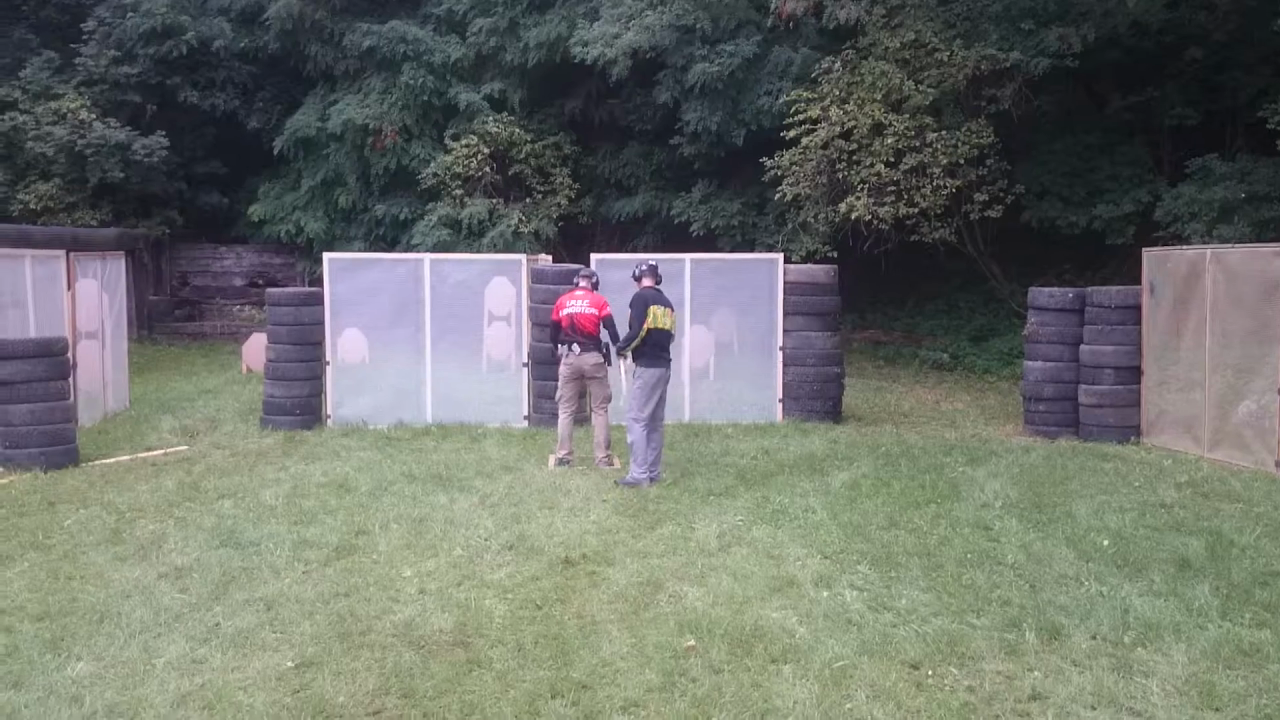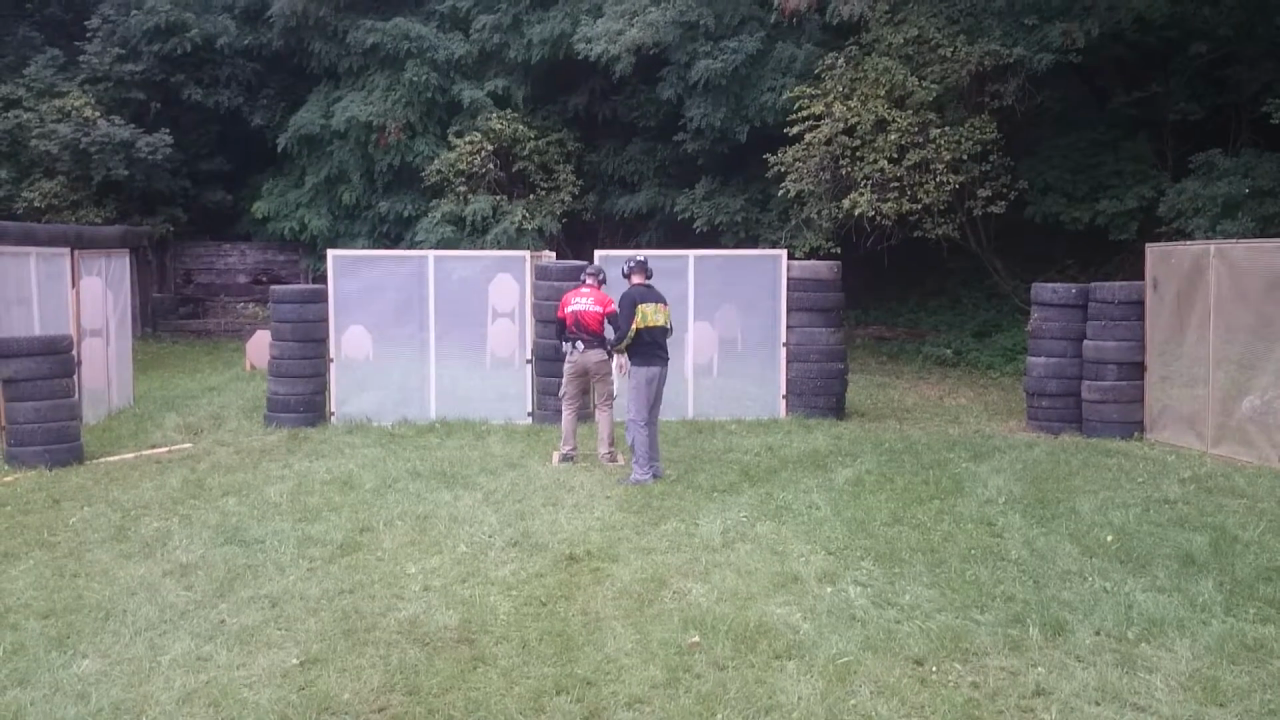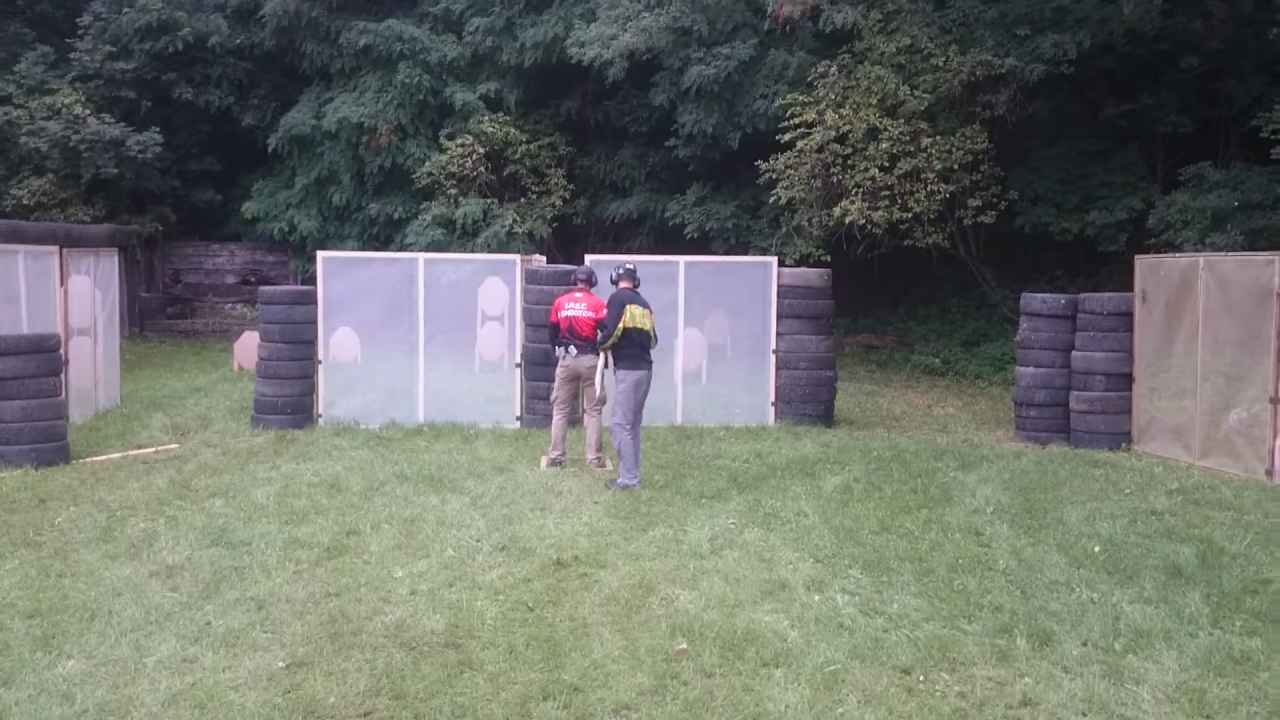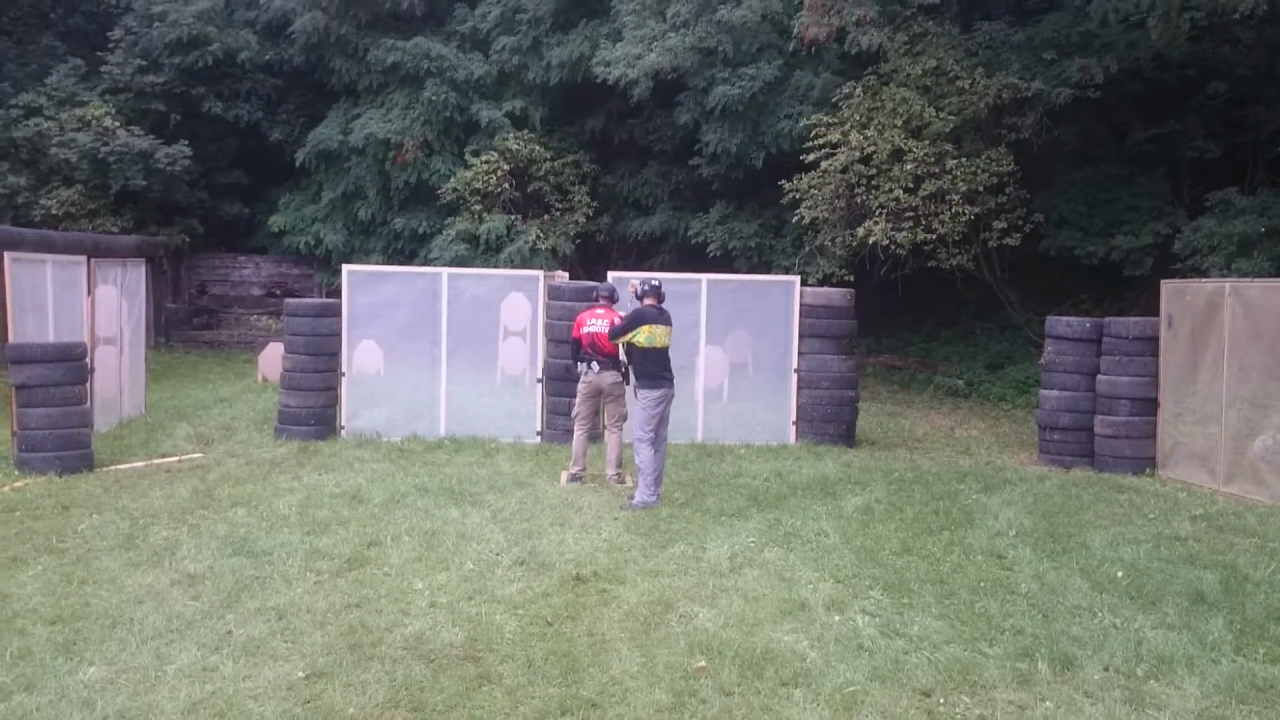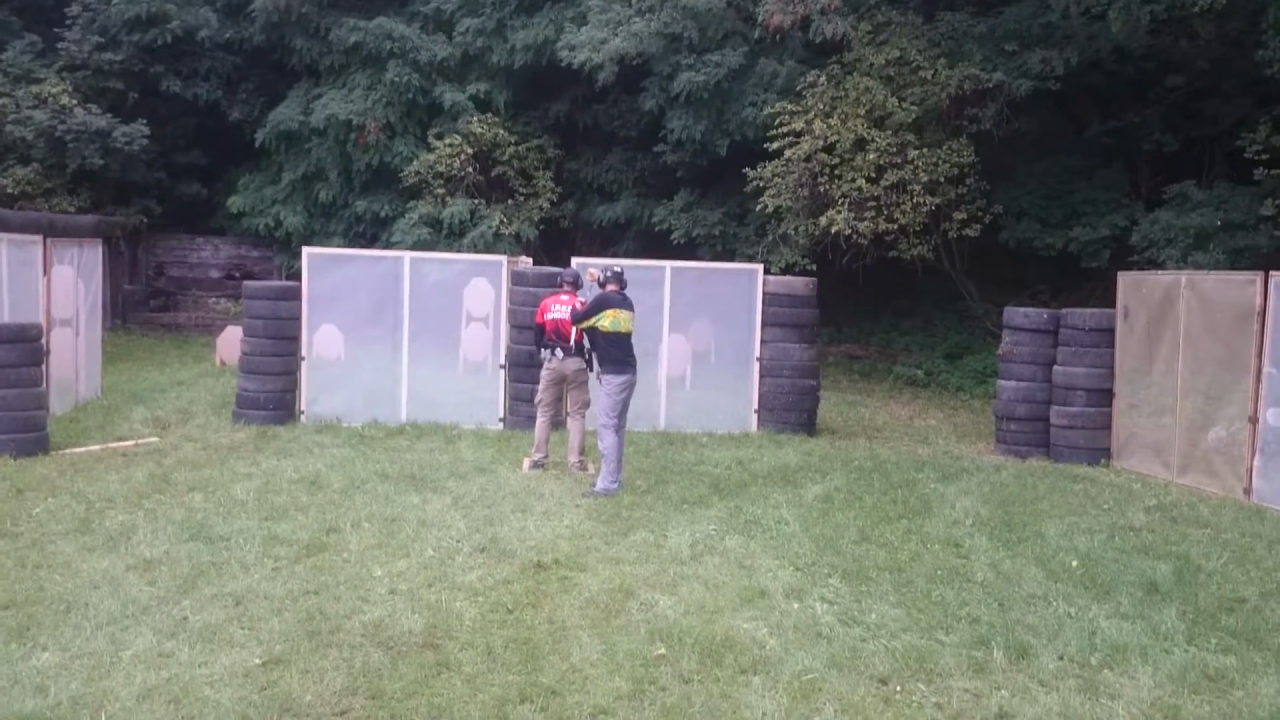
dt=0.7s
person 1, frame 1
left shoulder: (641, 297)
right shoulder: (666, 302)
left elbow: (637, 331)
right elbow: (670, 335)
left wrist: (622, 349)
left hip: (647, 366)
right hip: (663, 366)
left knee: (637, 419)
right knee: (655, 421)
left ankle: (639, 474)
right ankle: (653, 471)
person 1, frame 2
left shoulder: (630, 295)
right shoulder: (659, 297)
left elbow: (626, 331)
right elbow: (668, 330)
left wrist: (616, 347)
left hip: (642, 364)
right hip: (660, 363)
left knee: (637, 420)
right knee: (651, 419)
left ankle: (642, 473)
right ankle: (653, 467)
person 1, frame 3
left shoulder: (618, 297)
right shoulder: (643, 302)
left elbow: (612, 330)
right elbow: (652, 339)
left wrist: (603, 345)
left hip: (628, 369)
right hip: (644, 368)
left knee: (620, 423)
right knee: (633, 423)
left ankle: (629, 477)
right ankle: (631, 475)
person 1, frame 4
left shoulder: (640, 314)
right shoulder: (665, 316)
left elbow: (613, 336)
left wrist: (618, 319)
right wrist: (639, 291)
left hip: (650, 388)
right hip: (665, 386)
left knee: (643, 440)
right knee: (658, 441)
left ankle: (646, 497)
right ankle: (653, 491)
person 1, frame 5
left shoulder: (604, 299)
right shoulder: (627, 302)
left elbow: (576, 320)
left wrist: (578, 307)
right wrist: (593, 294)
left hip: (614, 374)
right hip: (628, 371)
left knee: (607, 427)
right knee: (618, 427)
left ankle: (607, 485)
right ankle: (613, 479)
person 2, frame 1
left shoulder: (562, 301)
right shoulder: (599, 301)
left elbow: (553, 334)
right elbow: (611, 330)
left hip: (570, 358)
right hip: (594, 357)
left knee: (566, 410)
right knee: (600, 409)
left ankle: (563, 456)
right ankle: (603, 457)
person 2, frame 2
left shoulder: (567, 298)
right shoulder: (604, 298)
left elbow: (559, 330)
right elbow: (617, 327)
left hip: (574, 355)
right hip: (598, 355)
left knee: (569, 406)
right knee: (604, 405)
left ankle: (567, 453)
right ankle: (607, 453)
person 2, frame 3
left shoulder: (560, 302)
right shoulder: (597, 304)
left elbow: (552, 333)
right wrist: (603, 352)
left hip: (566, 359)
right hip: (590, 359)
left knee: (560, 410)
right knee: (593, 411)
left ankle: (555, 457)
right ankle: (594, 458)
person 2, frame 4
left shoulder: (582, 318)
right shoulder: (618, 319)
left elbow: (575, 348)
right wrist: (625, 369)
left hip: (588, 375)
right hip: (612, 376)
left knee: (581, 426)
right knee: (614, 427)
left ankle: (576, 472)
right ankle: (614, 474)
person 2, frame 5
left shoulder: (546, 304)
right shoulder: (581, 305)
left elbow: (537, 334)
right wrist: (591, 357)
left hip: (552, 362)
right hip: (576, 363)
left knee: (544, 412)
right knee: (577, 414)
left ankle: (538, 459)
right ankle: (576, 461)
